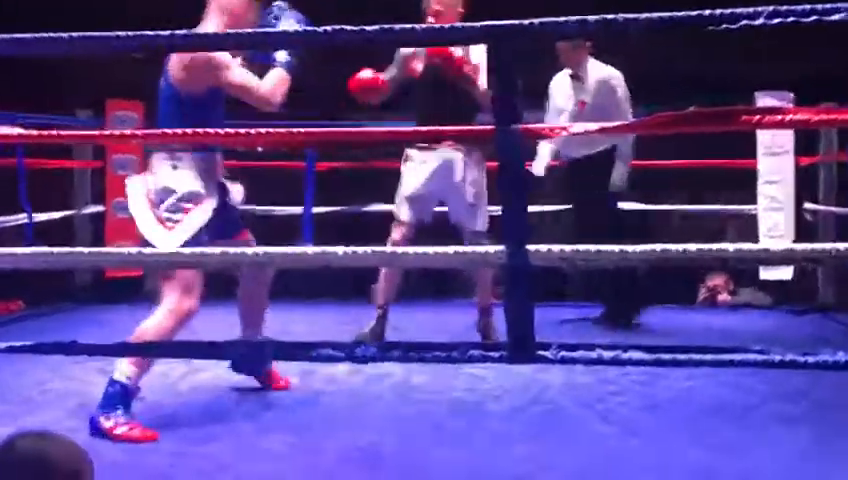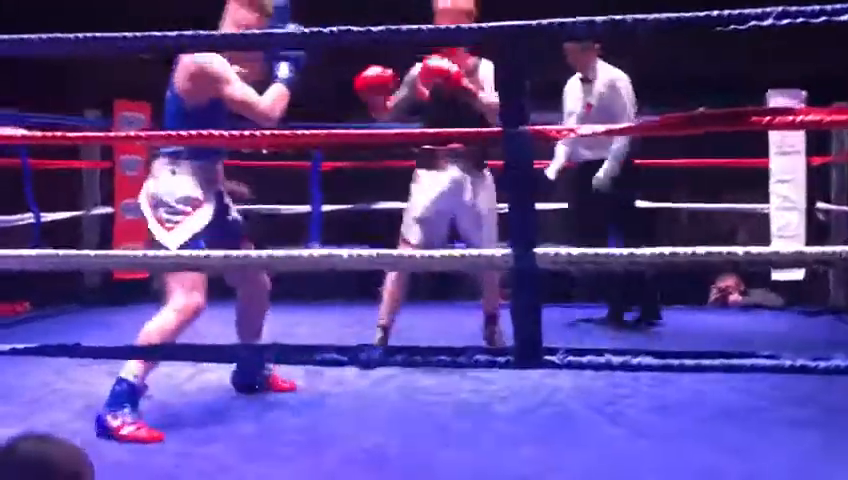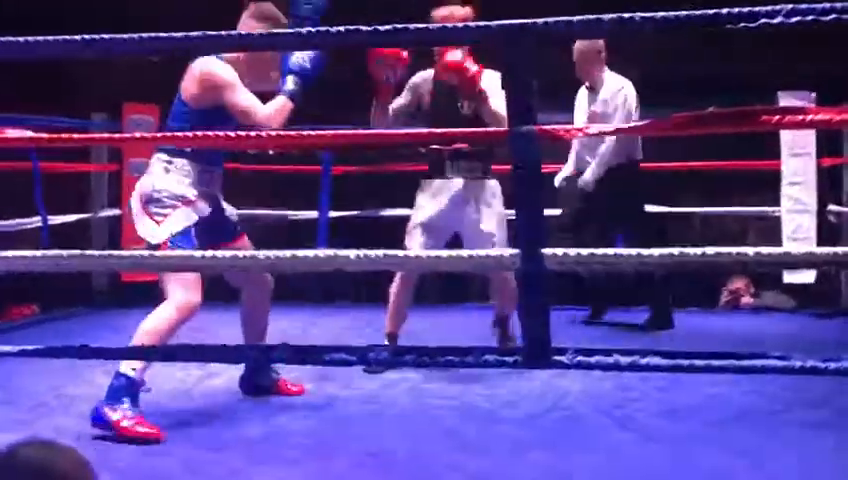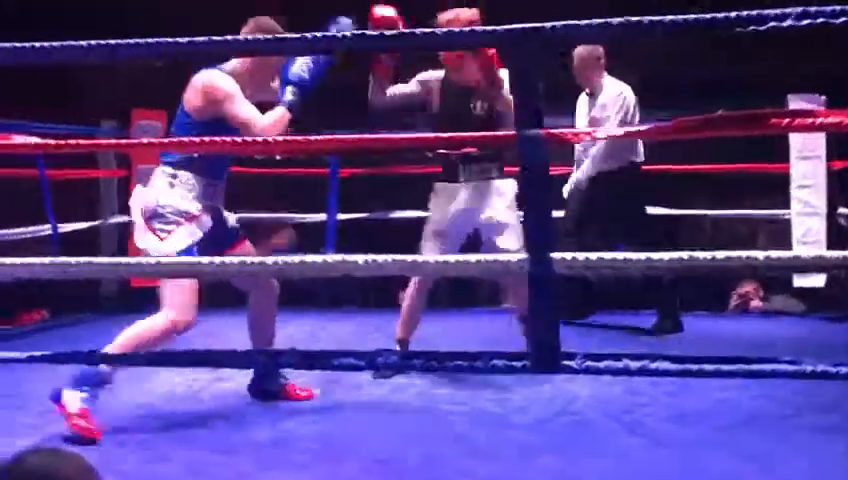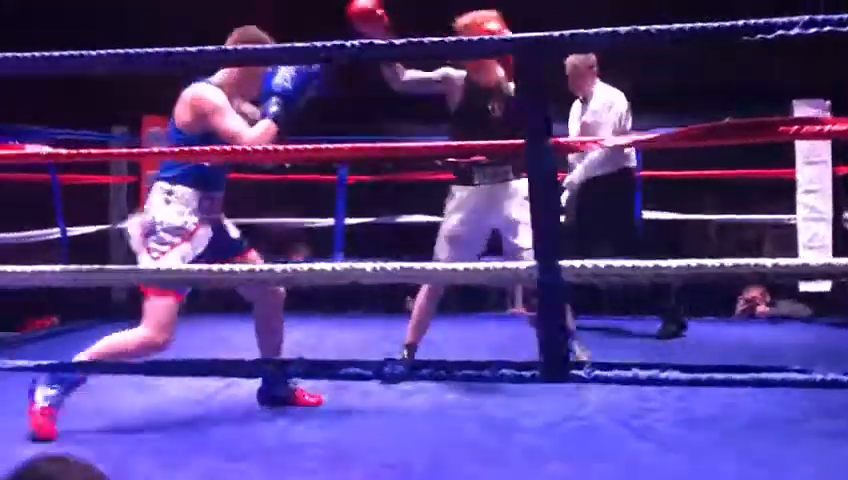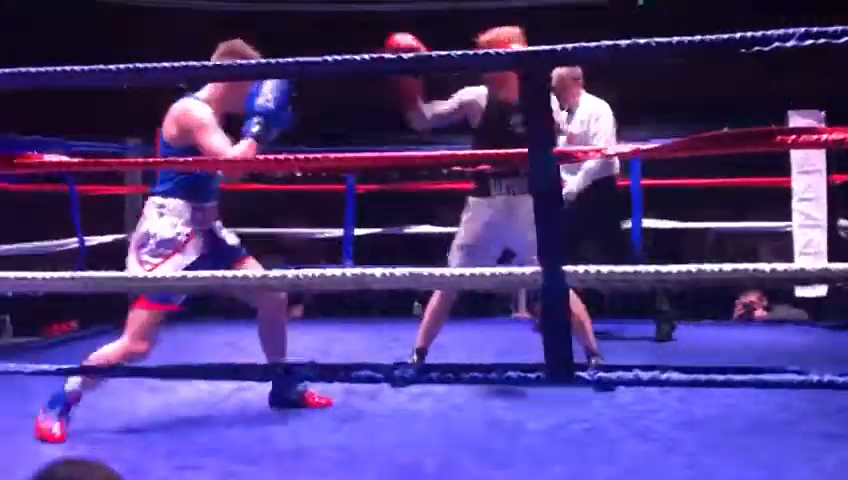
dt=0.1s
person 1, frame 1
left shoulder: (206, 46)
right shoulder: (203, 51)
left elbow: (235, 75)
right elbow: (268, 98)
right wrist: (285, 51)
left hip: (204, 180)
right hip: (180, 183)
left knee: (260, 271)
right knee: (182, 300)
left ankle: (251, 357)
right ankle: (112, 407)
person 1, frame 2
left shoulder: (220, 63)
right shoulder: (204, 63)
left elbow: (255, 72)
right elbow: (267, 111)
right wrist: (289, 64)
left hip: (205, 193)
right hip: (178, 195)
left knee: (257, 284)
right knee: (188, 302)
left ankle: (250, 370)
right ankle: (119, 407)
person 1, frame 3
left shoulder: (232, 71)
right shoulder: (212, 70)
left elbow: (268, 79)
right elbow: (267, 123)
right wrist: (297, 79)
left hip: (203, 193)
right hip: (174, 192)
left knee: (259, 283)
right knee: (185, 299)
left ankle: (258, 373)
right ankle: (117, 403)
person 1, frame 4
left shoulder: (237, 86)
right shoulder: (214, 83)
right elbow: (266, 133)
right wrist: (295, 91)
left hip: (205, 206)
right hip: (175, 205)
left knee: (265, 289)
right knee: (179, 316)
left ankle: (267, 378)
right ankle: (79, 388)
person 1, frame 5
left shoulder: (226, 100)
right shoulder: (204, 96)
left elbow: (255, 131)
right elbow: (253, 148)
left wrist: (288, 97)
right wrist: (278, 102)
left hip: (206, 218)
right hip: (175, 220)
left knee: (272, 296)
right knee: (155, 335)
left ankle: (277, 384)
right ankle: (52, 385)
person 1, frame 6
left shoulder: (209, 115)
right shoulder: (192, 111)
right elbow: (232, 163)
left wrist: (268, 128)
right wrist: (260, 122)
left hip: (204, 228)
right hip: (169, 233)
left knee: (273, 300)
right knee: (137, 344)
left ankle: (285, 387)
right ankle: (58, 404)
person 2, frame 1
left shoulder: (477, 54)
right shoulder: (411, 54)
left elbow: (490, 97)
right elbow: (380, 95)
left wrist: (459, 66)
right wrist: (369, 92)
left hip: (463, 157)
right hip: (423, 155)
left knee: (477, 240)
right knee: (400, 234)
left ankle: (485, 317)
right ankle: (378, 321)
person 2, frame 2
left shoulder: (486, 71)
right shoulder: (421, 72)
left elbow: (498, 115)
right elbow: (386, 114)
left wrist: (463, 87)
right wrist: (376, 101)
left hip: (473, 175)
right hip: (432, 174)
right knee: (407, 252)
left ankle: (491, 324)
right ankle: (382, 335)
person 2, frame 3
left shoulder: (490, 80)
right shoulder: (423, 83)
left elbow: (504, 129)
right elbow: (381, 123)
left wrist: (476, 92)
right wrist: (382, 94)
left hip: (480, 185)
right hip: (438, 185)
left knee: (499, 265)
left ankle: (503, 324)
right ankle: (389, 342)
person 2, frame 4
left shoulder: (500, 78)
right shoulder: (432, 82)
left elbow: (516, 123)
right elbow: (379, 99)
left wrist: (491, 79)
right wrist: (383, 49)
left hip: (494, 187)
right hip: (451, 190)
right knee: (425, 272)
right ankle: (399, 349)
person 2, frame 5
left shoulder: (516, 80)
right shoulder: (452, 81)
right elbow: (399, 79)
left wrist: (509, 74)
right wrist: (375, 35)
left hip: (511, 189)
right hip: (467, 192)
left ankle: (567, 342)
right ankle: (408, 353)
person 2, frame 6
right shoulder: (474, 99)
right elbow: (421, 120)
right wrist: (409, 78)
left hip: (529, 203)
right hip: (485, 205)
left ankle: (594, 357)
right ankle: (418, 357)
person 3, frame 1
left shoulder: (608, 78)
right shoulder: (558, 82)
left elbow: (623, 125)
right elbow: (552, 125)
left wrist: (622, 166)
right wrist: (543, 158)
left hip: (600, 162)
right hip: (575, 164)
left knee: (604, 230)
right knee: (587, 232)
left ankle: (624, 303)
right ankle: (619, 303)
person 3, frame 2
left shoulder: (615, 81)
right shoulder: (572, 85)
left wrist: (610, 168)
right wrist: (558, 161)
left hip: (610, 170)
right hip: (584, 169)
left knee: (627, 235)
right knee: (586, 235)
left ankle: (649, 306)
right ankle: (616, 301)
person 3, frame 3
left shoulder: (620, 89)
right shoulder: (583, 94)
left elbow: (617, 136)
left wrist: (593, 172)
right wrist: (569, 169)
left hip: (618, 175)
right hip: (590, 175)
left knee: (636, 240)
right knee: (569, 229)
left ankle: (660, 311)
right ankle: (598, 299)
person 3, frame 4
left shoulder: (619, 94)
right shoulder: (583, 99)
left elbow: (610, 139)
left wrist: (584, 173)
right wrist: (574, 178)
left hip: (620, 178)
right hip: (593, 180)
left knee: (638, 244)
right knee: (574, 237)
left ankle: (668, 313)
right ankle: (574, 305)
person 3, frame 5
left shoulder: (611, 99)
right shoulder: (577, 106)
left elbow: (607, 144)
left wrist: (577, 175)
right wrist: (571, 185)
left hip: (613, 183)
right hip: (588, 183)
left knee: (629, 250)
right knee: (572, 246)
left ankle: (671, 316)
person 3, frame 6
left shoulder: (597, 109)
right shoulder: (562, 115)
left elbow: (601, 153)
left wrist: (577, 182)
right wrist: (563, 186)
left hip: (596, 190)
right hip: (574, 192)
left knee: (617, 254)
right knee: (563, 254)
left ankle: (661, 311)
